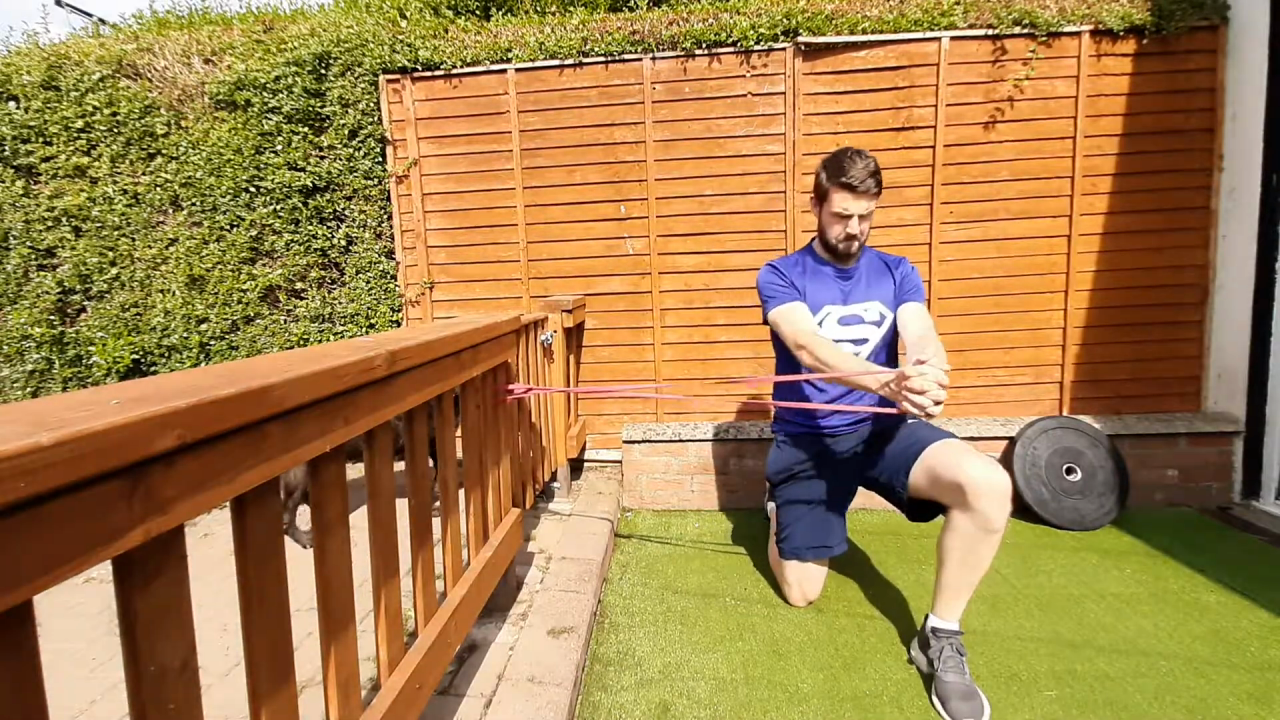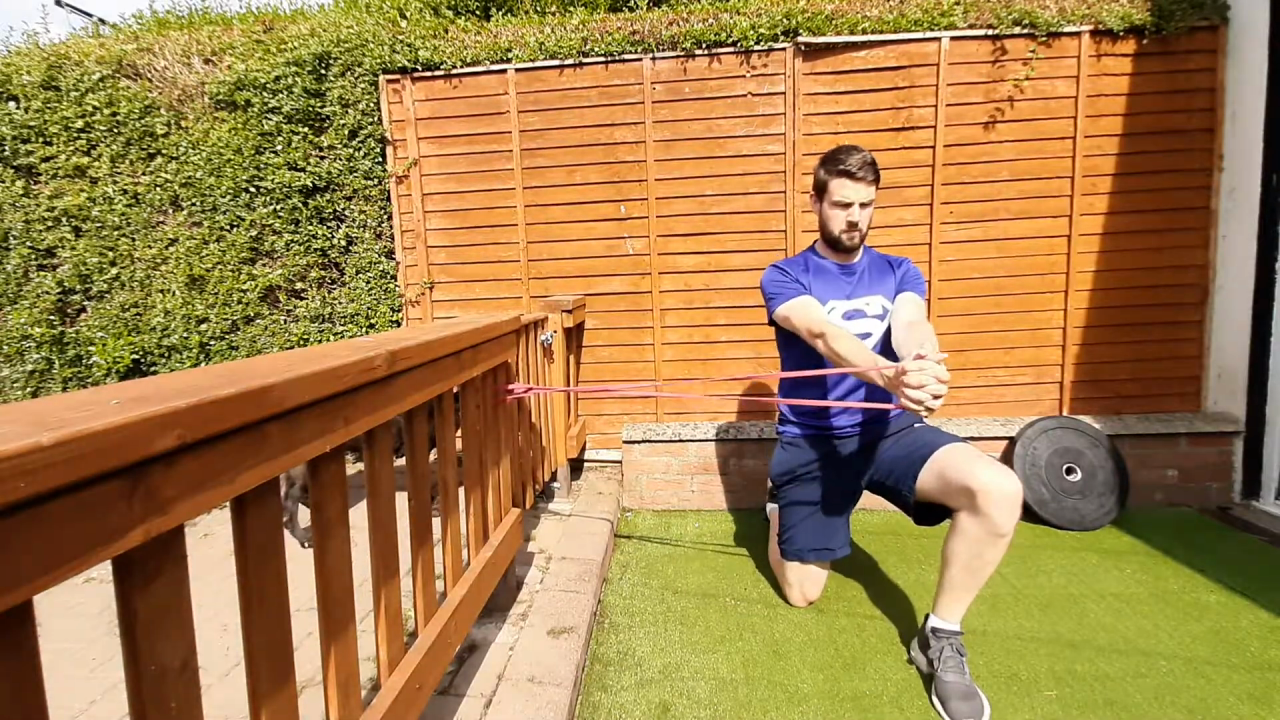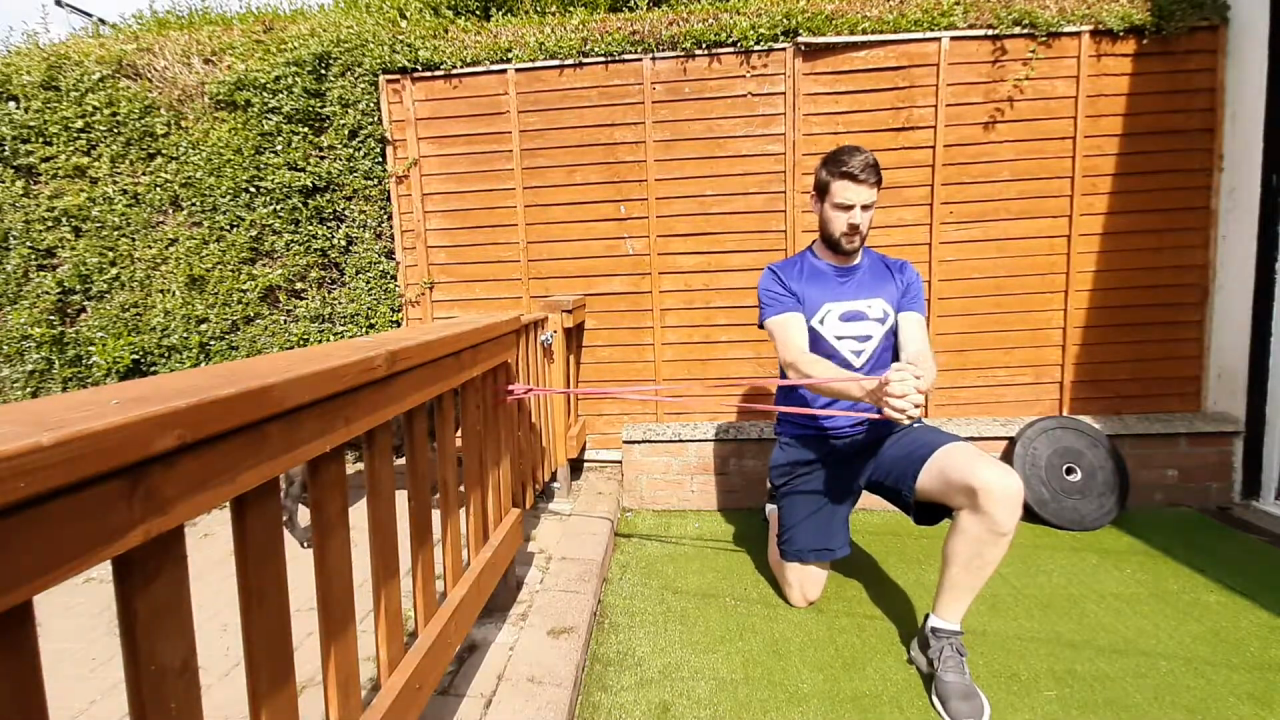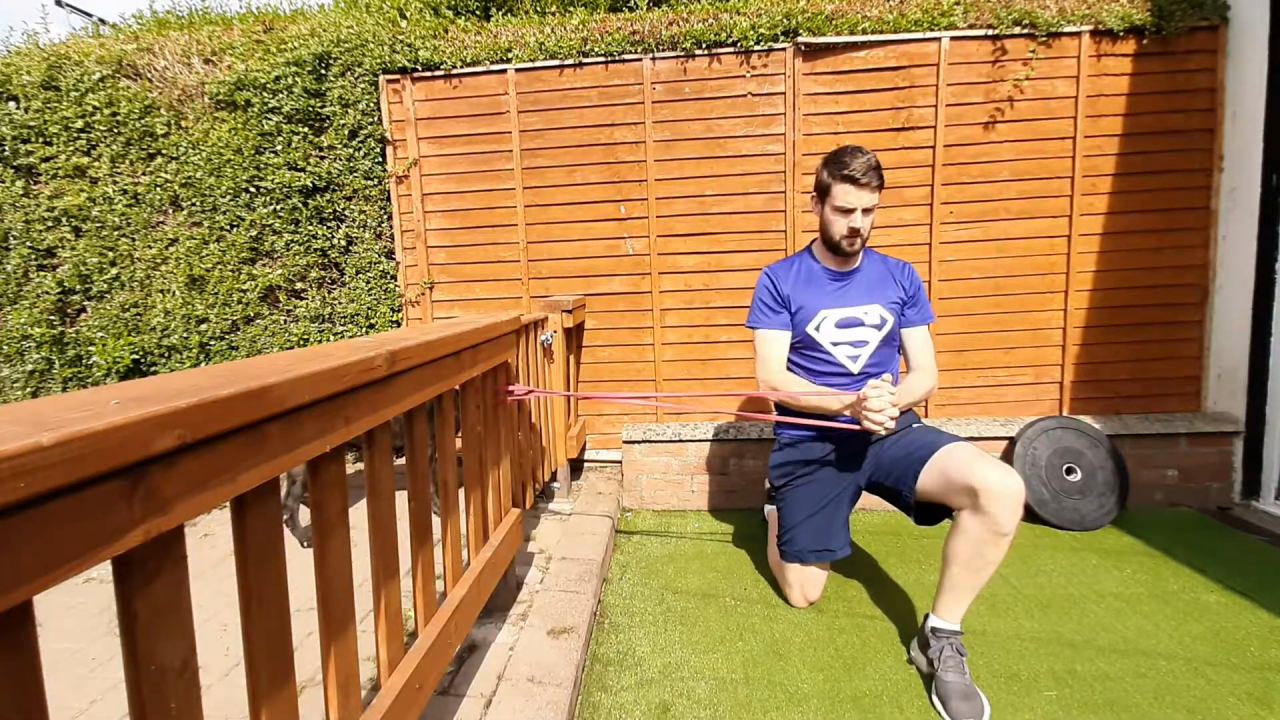
dt=0.5s
person 1, frame 1
left shoulder: (898, 273)
right shoulder: (780, 276)
left elbow: (922, 338)
right elbow: (809, 348)
left wrist: (929, 373)
right wrist: (890, 382)
left hip: (882, 428)
right hip: (807, 438)
left knee: (988, 484)
right knee: (800, 593)
left ankle: (940, 635)
right ankle: (779, 511)
person 1, frame 2
left shoulder: (900, 272)
right shoulder: (784, 277)
left elbow: (911, 327)
right elbow: (823, 334)
left wrist: (925, 364)
right wrist: (891, 375)
left hip: (890, 431)
right hip: (812, 440)
left knee: (999, 490)
right knee: (802, 593)
left ankle: (941, 637)
right ankle: (781, 511)
person 1, frame 3
left shoulder: (899, 276)
right shoulder: (782, 279)
left elbow: (921, 358)
right elbow: (797, 361)
left wrist: (910, 384)
right wrist: (872, 389)
left hip: (889, 432)
right hip: (810, 442)
left knee: (999, 489)
right knee: (801, 594)
left ankle: (940, 636)
right ankle: (779, 512)
person 1, frame 4
left shoulder: (901, 278)
right shoulder: (779, 281)
left elbow: (926, 374)
right elbow: (771, 378)
left wrist: (890, 400)
right wrist: (850, 404)
left hip: (891, 431)
right hip: (811, 443)
left knee: (1001, 489)
right knee: (802, 594)
left ankle: (941, 636)
right ankle: (778, 512)
